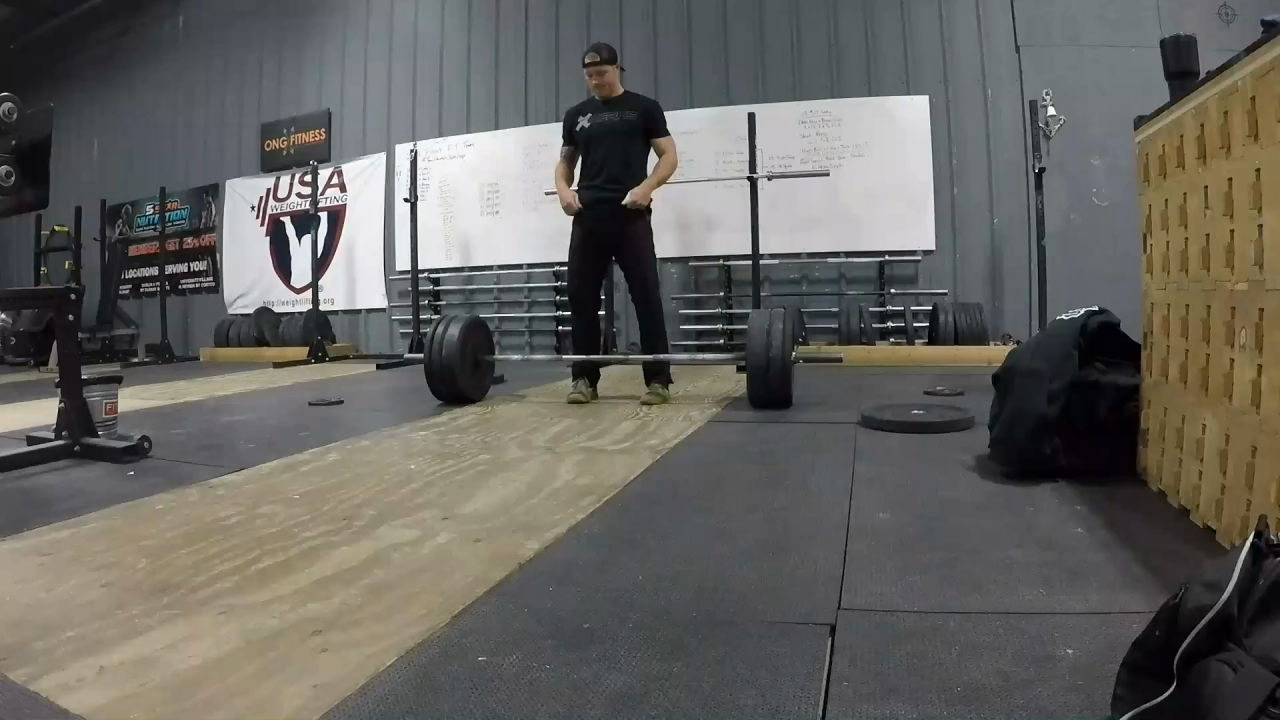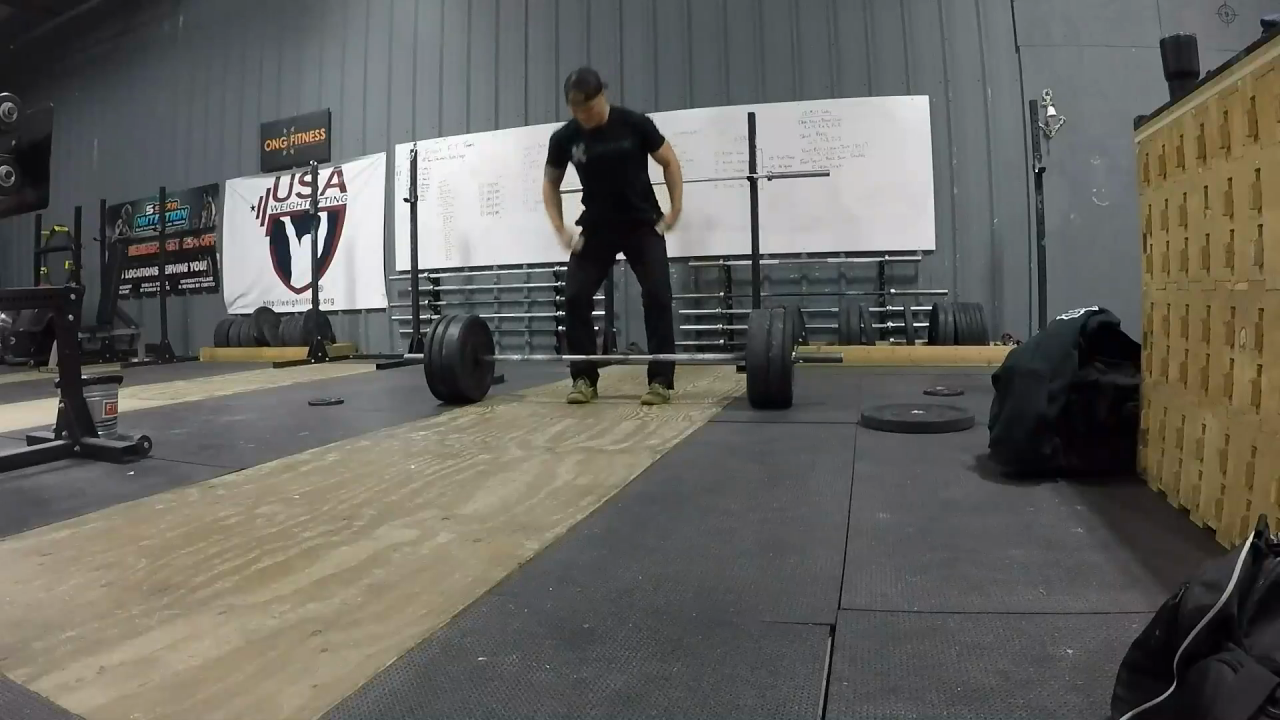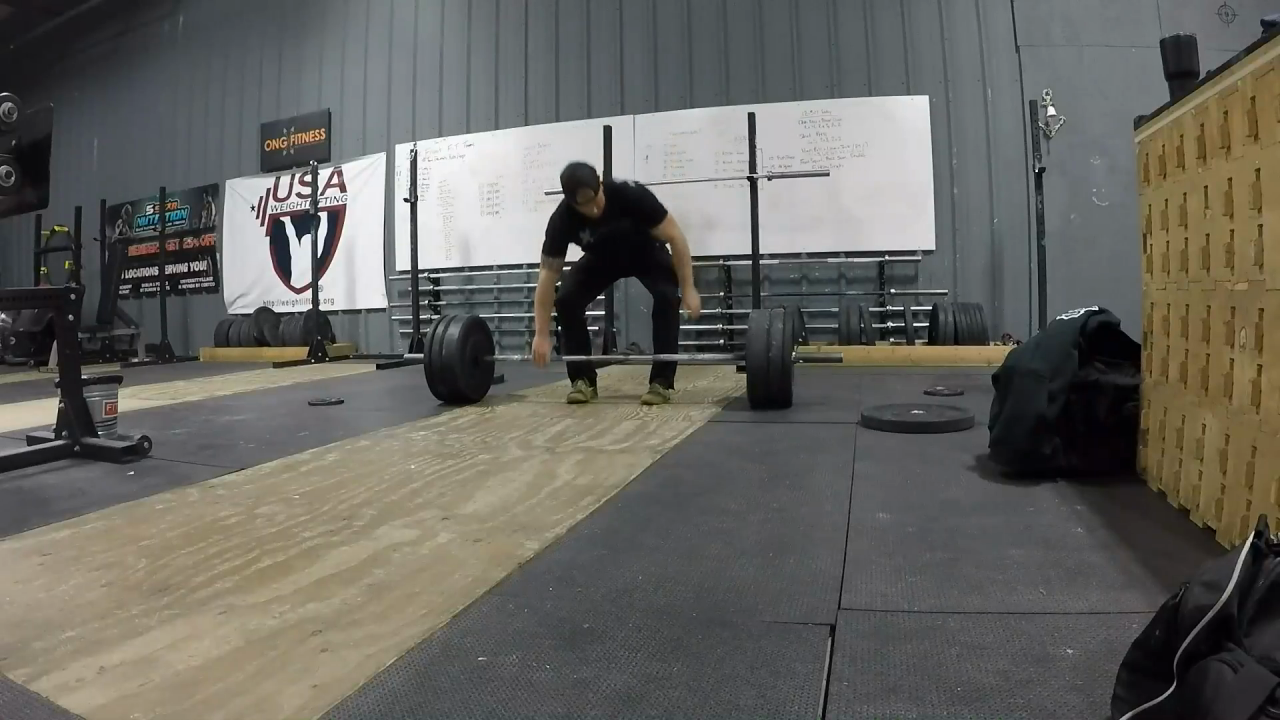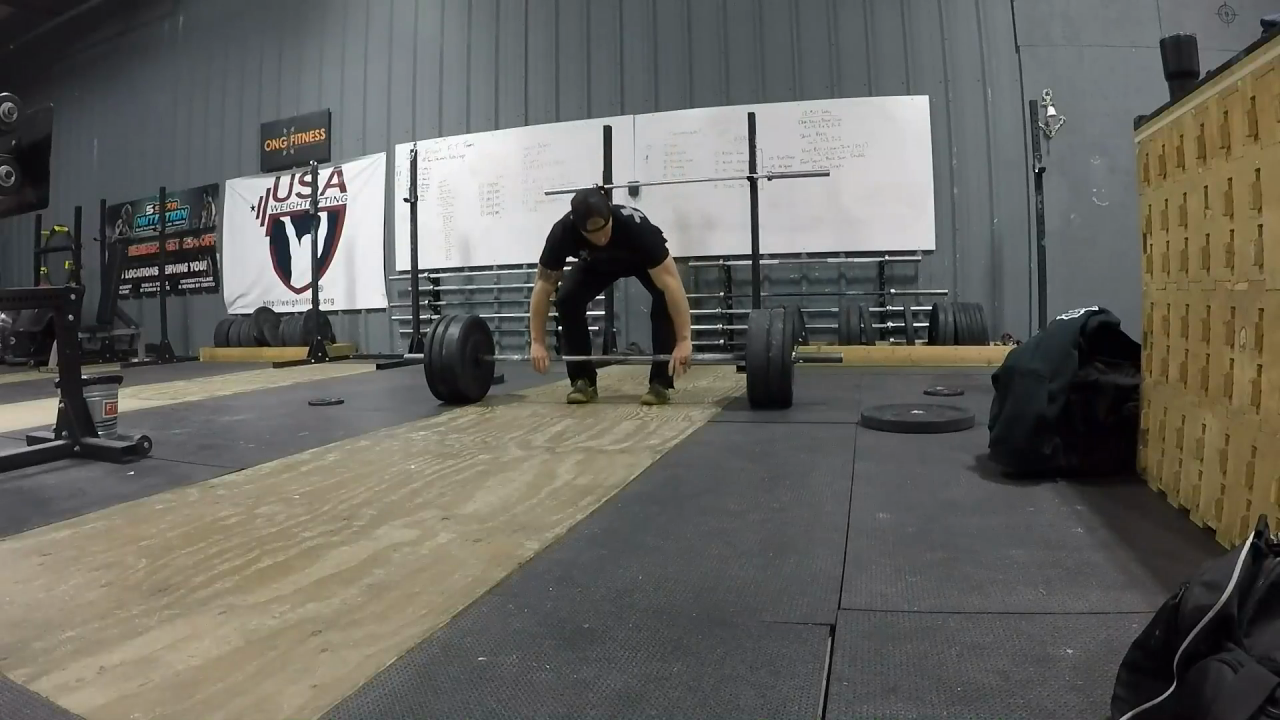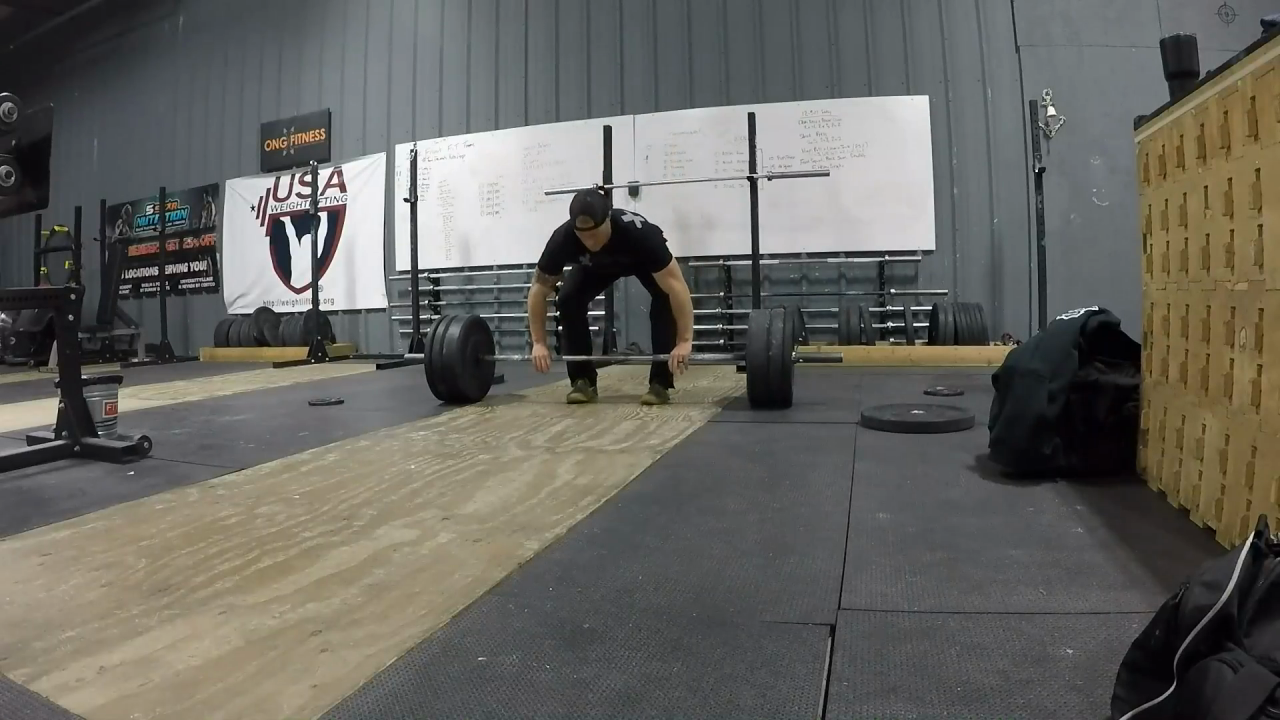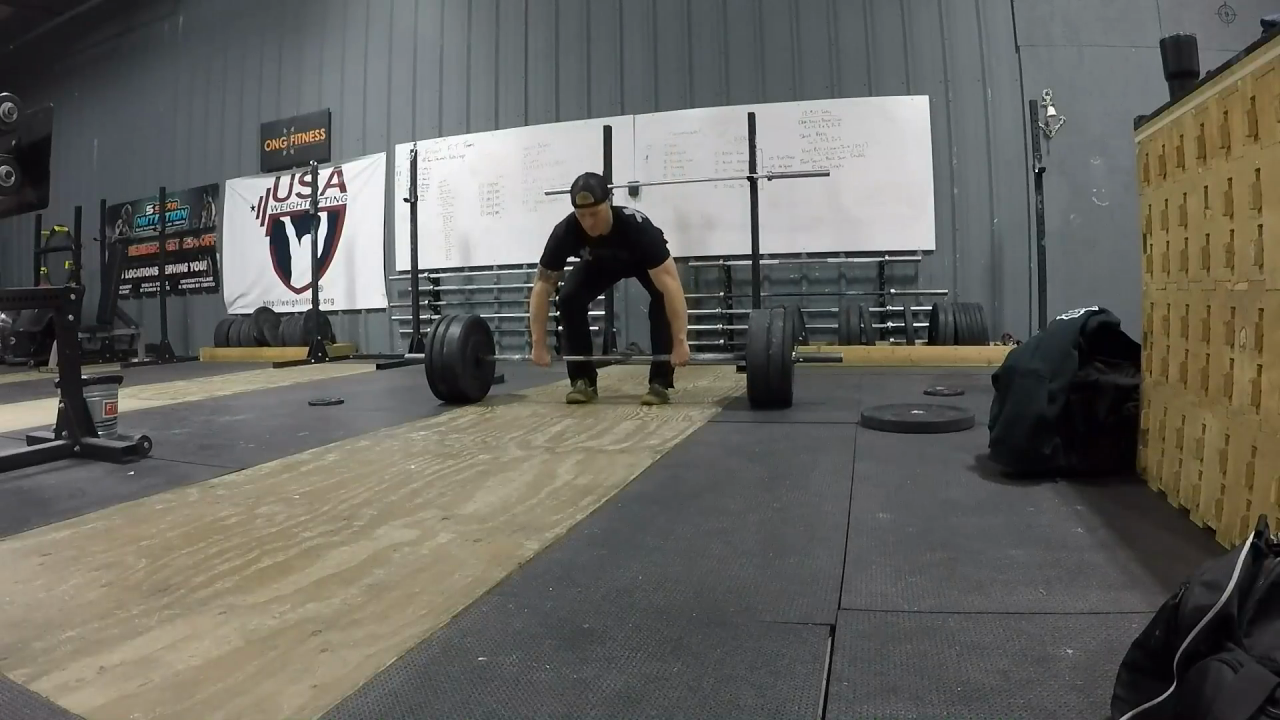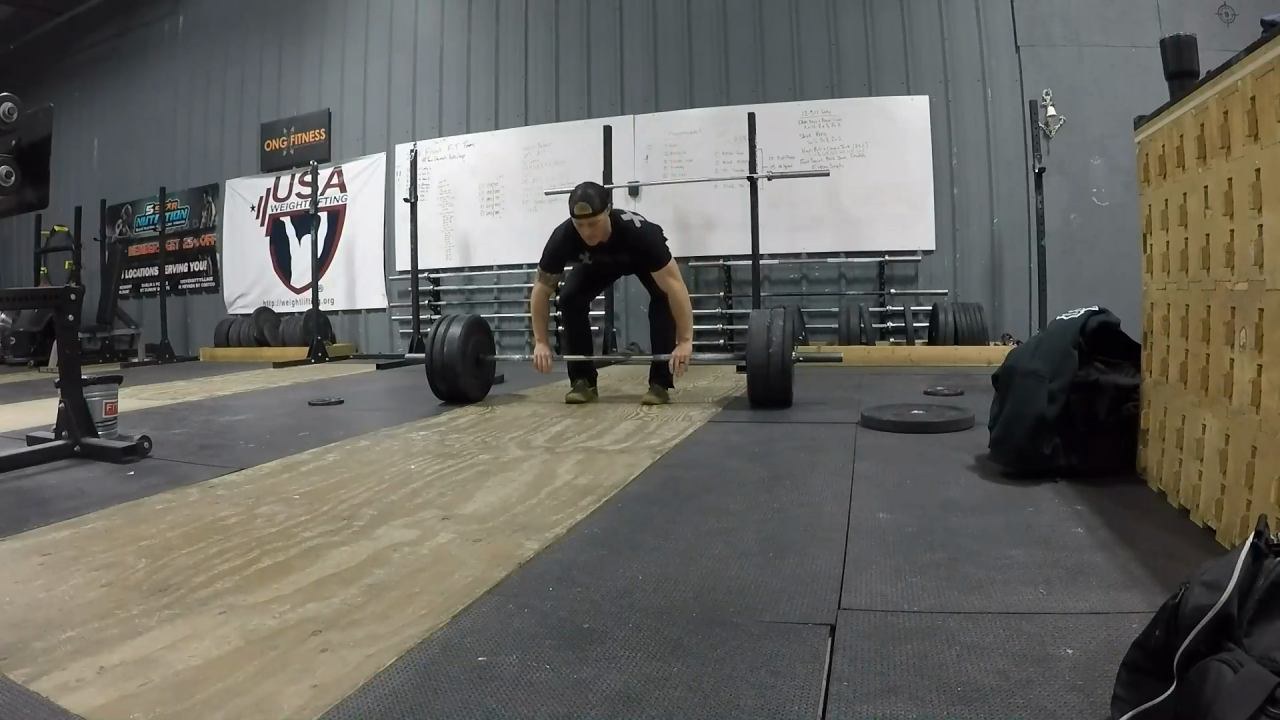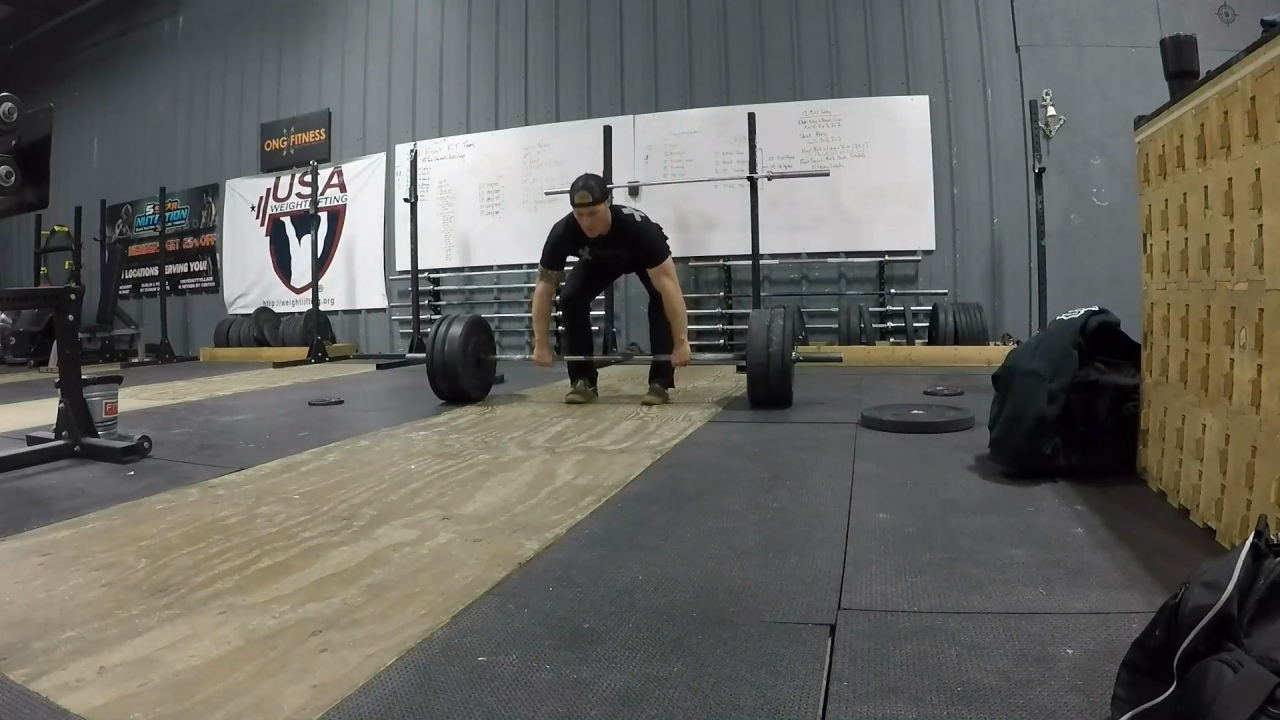
dt=0.4s
person 1, frame 1
left shoulder: (643, 107)
right shoulder: (576, 115)
left elbow: (669, 155)
right elbow: (564, 162)
left wrist: (647, 187)
right wrist: (563, 190)
left hip: (630, 215)
right hip: (587, 217)
left knee: (646, 297)
right knee: (582, 299)
left ankle: (658, 380)
right ankle: (585, 379)
person 1, frame 2
left shoulder: (634, 123)
right shoulder: (563, 138)
left elbow: (669, 162)
right elbow: (551, 184)
left wrist: (674, 210)
right wrist: (561, 229)
left hip: (642, 225)
right hip: (597, 228)
left knee: (657, 294)
right knee: (575, 295)
left ankle: (660, 380)
right ankle: (584, 379)
person 1, frame 3
left shoulder: (631, 195)
right shoulder: (562, 220)
left elbow: (674, 236)
right elbow: (547, 275)
left wrist: (688, 289)
right wrist: (541, 334)
left hip: (646, 254)
right hip: (599, 259)
left knee: (668, 296)
right knee: (565, 299)
left ankle: (661, 381)
right ankle: (583, 379)
person 1, frame 4
left shoulder: (635, 225)
right shoulder: (562, 233)
left elbow: (671, 284)
right elbow: (543, 288)
left wrist: (683, 341)
right wrist: (537, 342)
left hip: (641, 258)
right hip: (596, 264)
left knee: (665, 297)
right knee: (567, 299)
left ankle: (660, 382)
right ankle: (583, 380)
person 1, frame 5
left shoulder: (638, 232)
right shoulder: (562, 240)
left elbow: (677, 287)
right elbow: (538, 291)
left wrist: (684, 341)
right wrist: (539, 343)
left hip: (642, 259)
right hip: (596, 265)
left knee: (665, 296)
right knee: (568, 299)
left ankle: (660, 383)
right ankle: (583, 380)
person 1, frame 6
left shoulder: (637, 227)
right shoulder: (564, 233)
left elbow: (671, 286)
right elbow: (542, 288)
left wrist: (680, 343)
right wrist: (539, 344)
left hip: (642, 259)
right hip: (599, 263)
left knee: (662, 297)
right knee: (569, 298)
left ankle: (660, 383)
right ankle: (583, 380)
person 1, frame 7
left shoulder: (638, 232)
right shoulder: (562, 239)
left elbow: (675, 287)
right elbow: (541, 290)
left wrist: (685, 341)
right wrist: (541, 342)
left hip: (641, 257)
right hip: (597, 263)
left knee: (663, 296)
right knee: (570, 298)
left ankle: (660, 383)
right ankle: (583, 380)
person 1, frame 8
left shoulder: (638, 227)
right shoulder: (562, 234)
left elbow: (669, 287)
right elbow: (544, 289)
left wrist: (681, 343)
right wrist: (541, 344)
left hip: (642, 255)
right hip: (598, 259)
left knee: (660, 297)
right knee: (571, 297)
left ankle: (659, 383)
right ankle: (583, 381)
